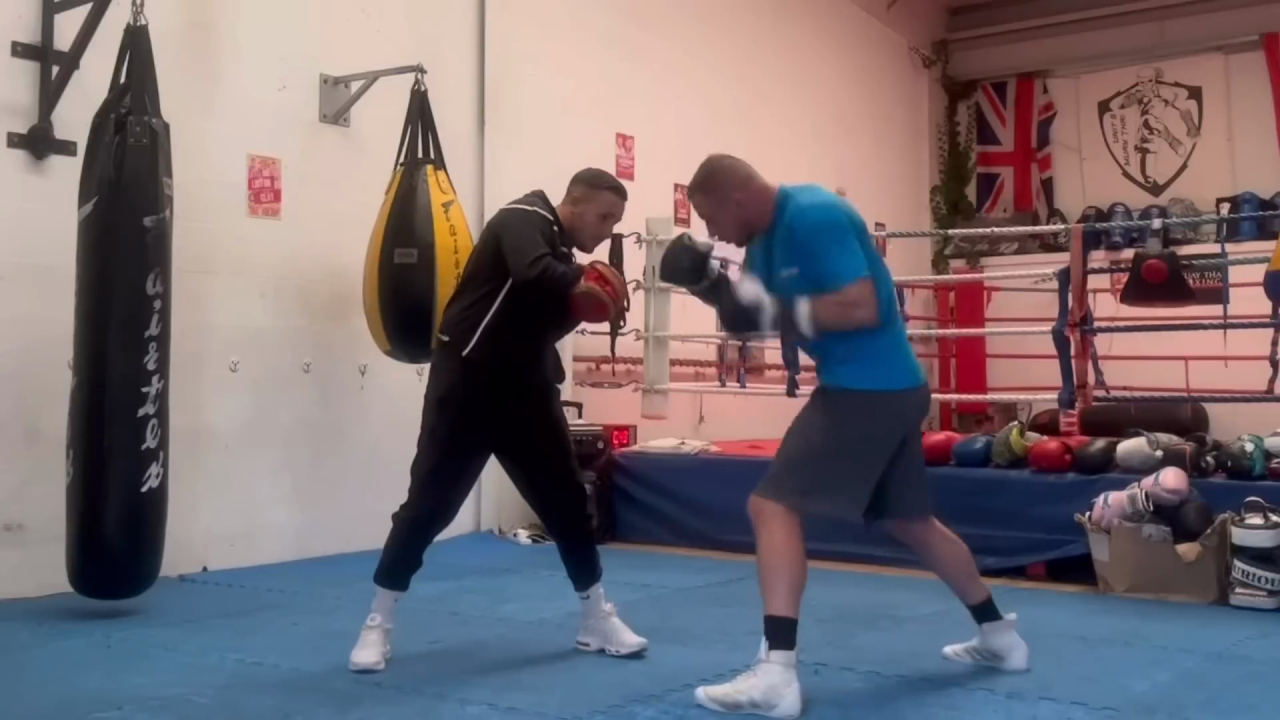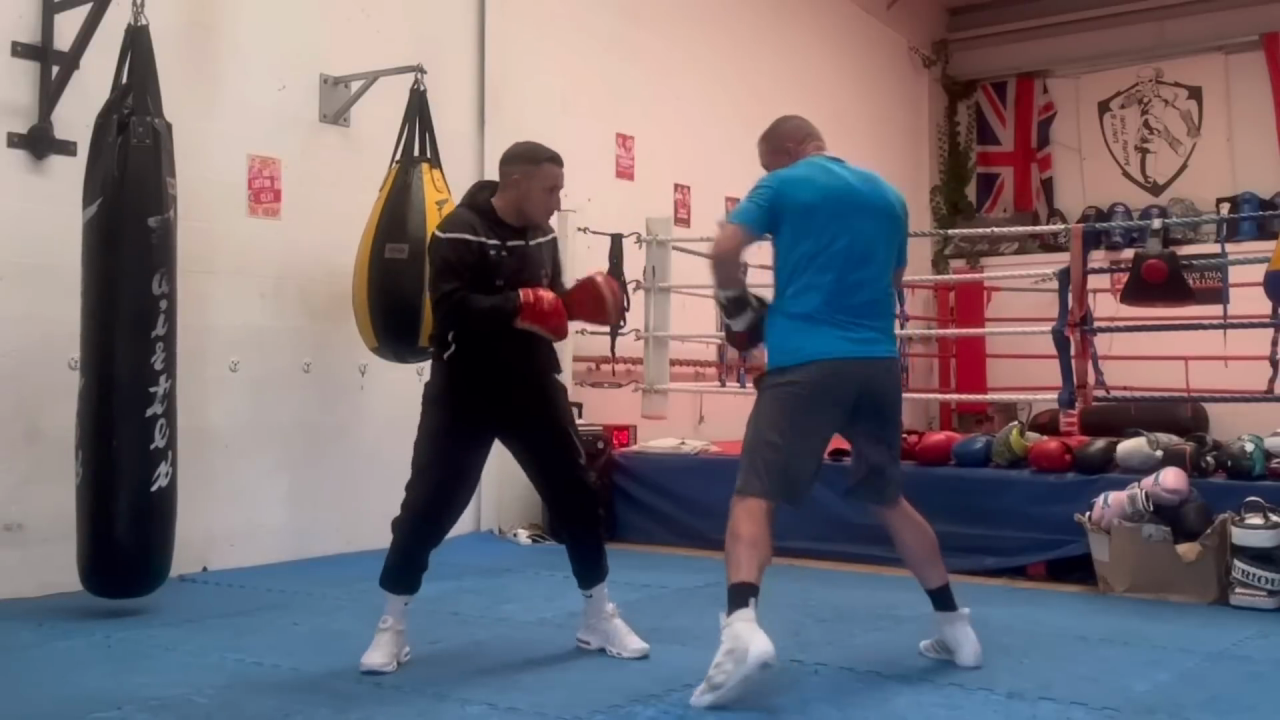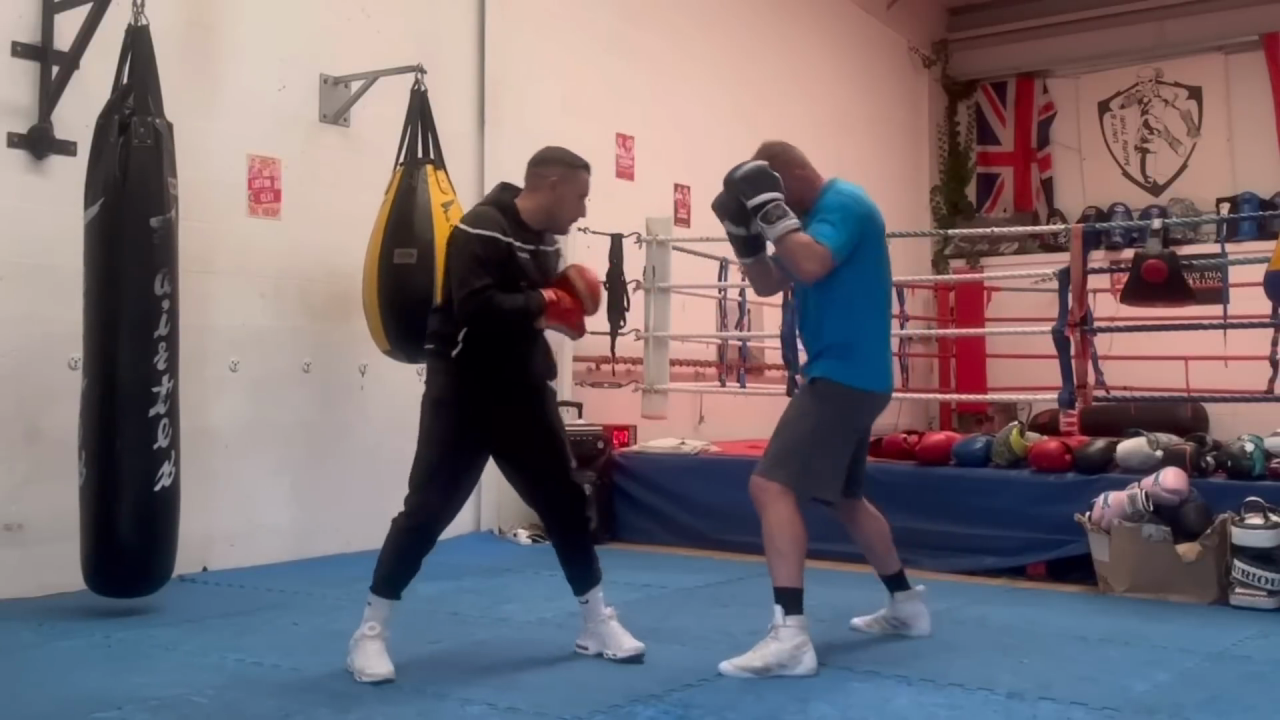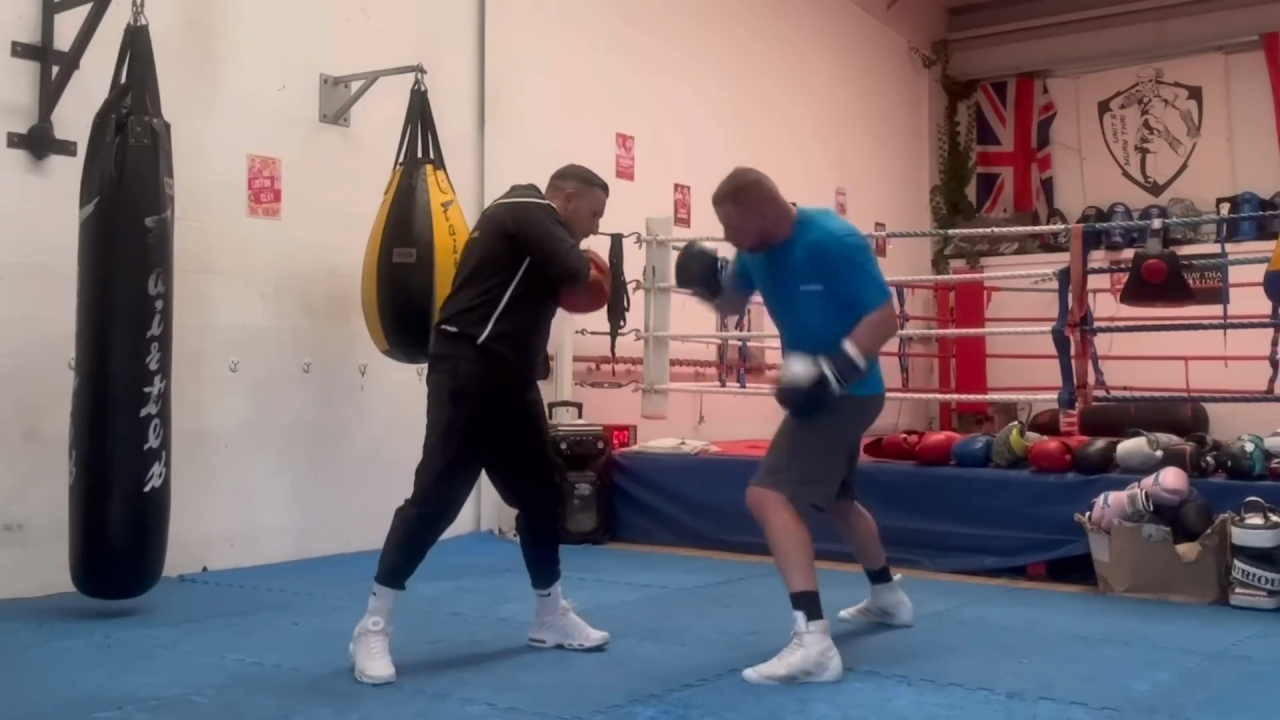
dt=0.7s
person 1, frame 1
left shoulder: (816, 215)
right shoulder: (774, 230)
left elbow: (862, 308)
right elbow: (749, 317)
left wrist: (778, 310)
right wrist: (711, 282)
left hip: (868, 388)
right hip: (896, 387)
left knee: (773, 505)
right knee: (908, 519)
left ankle: (776, 671)
right ankle: (998, 634)
person 1, frame 2
left shoulder: (783, 183)
right shoulder: (888, 194)
left elbow: (724, 252)
left wrist: (737, 307)
left hip: (807, 366)
right hip: (879, 364)
left knee: (751, 496)
right knee: (886, 498)
left ankle: (741, 629)
right ankle: (956, 627)
person 1, frame 3
left shoulder: (843, 203)
right shoulder: (814, 212)
left elbow: (810, 266)
right elbow: (768, 284)
left wrist: (769, 210)
right wrist: (745, 232)
left hip: (844, 375)
right hip: (851, 375)
left knee: (770, 487)
right knee: (843, 496)
left ankle: (790, 636)
right ankle: (906, 604)
person 1, frame 4
left shoulder: (830, 239)
right shoulder: (763, 252)
left elbow: (884, 317)
right elbow: (731, 301)
left wrist: (833, 369)
right wrist: (704, 276)
left hip: (841, 395)
right hip: (836, 394)
left knee: (768, 498)
right knee: (834, 496)
left ankle: (813, 642)
right ankle: (888, 596)
person 2, frame 1
left shoulder: (561, 252)
right shoulder: (524, 220)
right elbow: (533, 278)
left wrist: (578, 303)
right wrist: (579, 280)
left hip: (527, 389)
right hip: (469, 381)
left knee: (566, 500)
right knee: (430, 502)
left ankle: (597, 618)
right ankle: (377, 624)
person 2, frame 2
left shoulder: (542, 234)
right shoulder: (458, 233)
right elbow: (450, 309)
right wrist: (516, 307)
left hip: (532, 383)
right hip: (464, 388)
left knee: (576, 496)
right knee: (428, 506)
left ankle: (599, 618)
right ankle: (391, 629)
person 2, frame 3
left shoulder: (544, 239)
right shoulder: (481, 230)
right elbow: (474, 307)
left wrist: (573, 291)
right wrist: (542, 305)
left hip: (523, 389)
right hip: (462, 389)
left knee: (565, 501)
right knee: (429, 509)
left ankle: (597, 622)
right ankle: (370, 632)
person 2, frame 4
left shoulder: (532, 234)
right shoulder: (527, 211)
right elbow: (569, 267)
left wrist: (567, 289)
right wrist: (585, 271)
left hip: (511, 378)
right hip: (468, 371)
left knee: (541, 495)
right knee: (437, 496)
left ankle: (552, 615)
right ankle: (373, 627)
